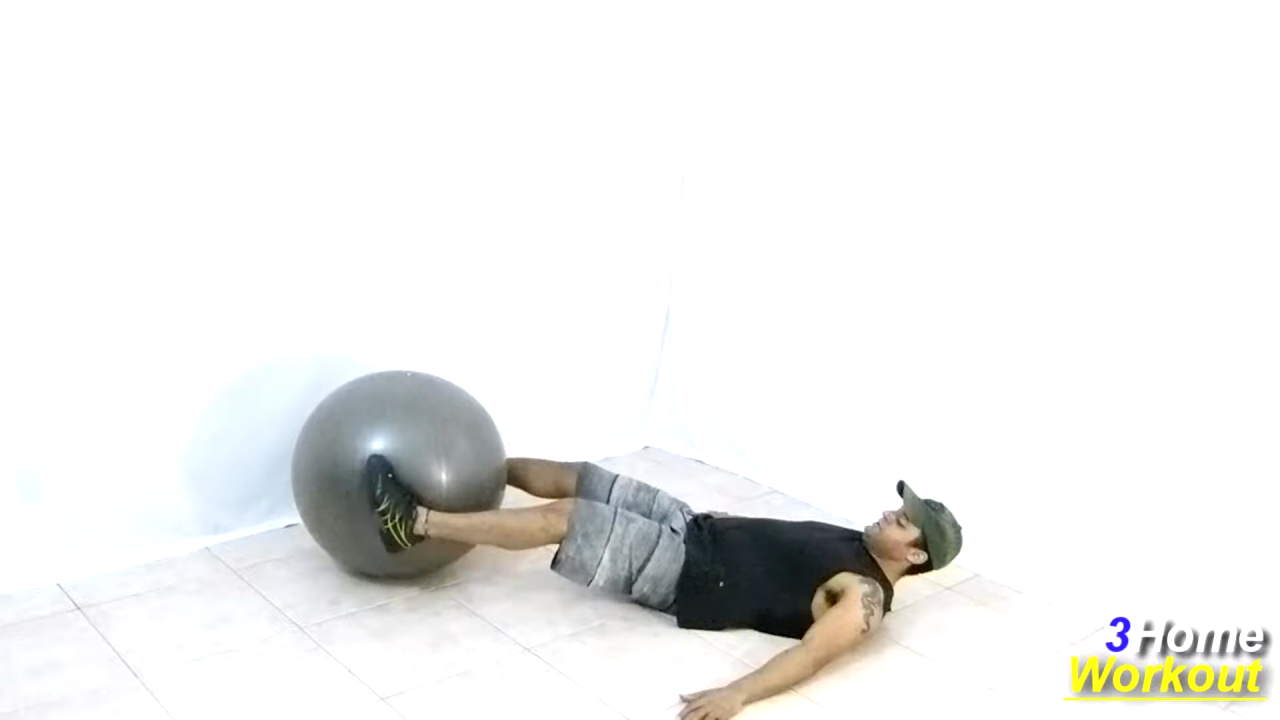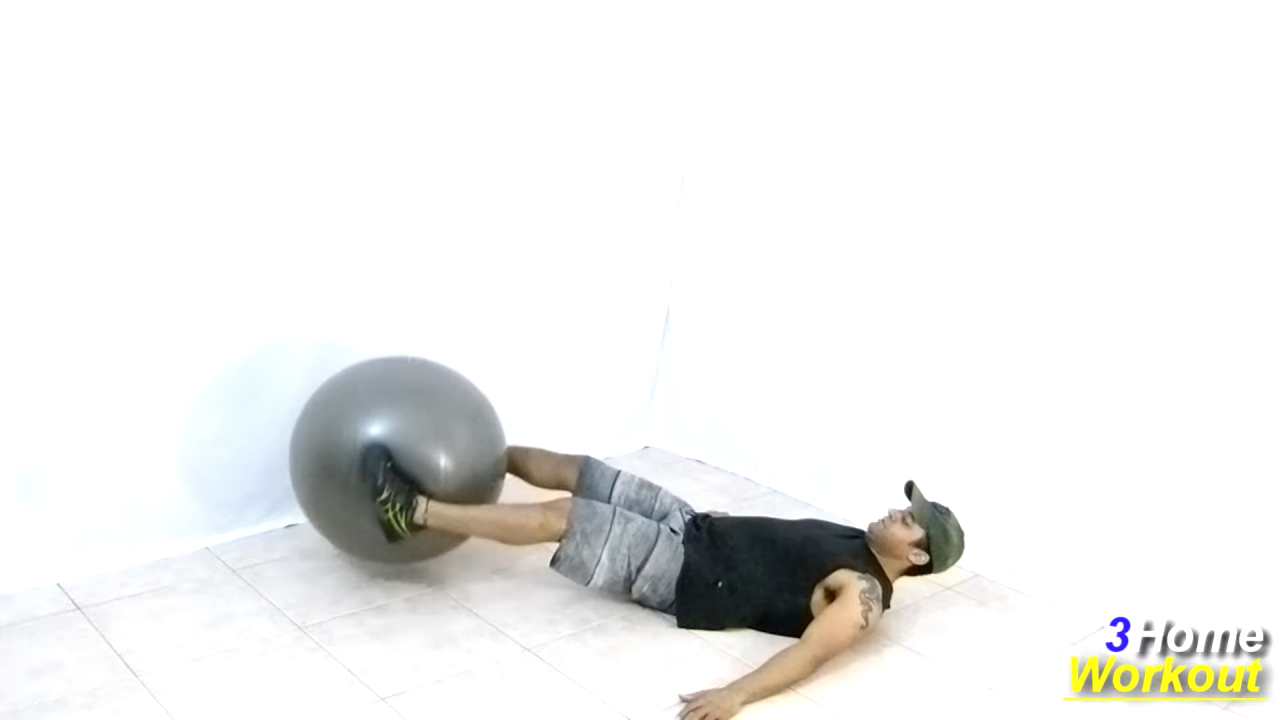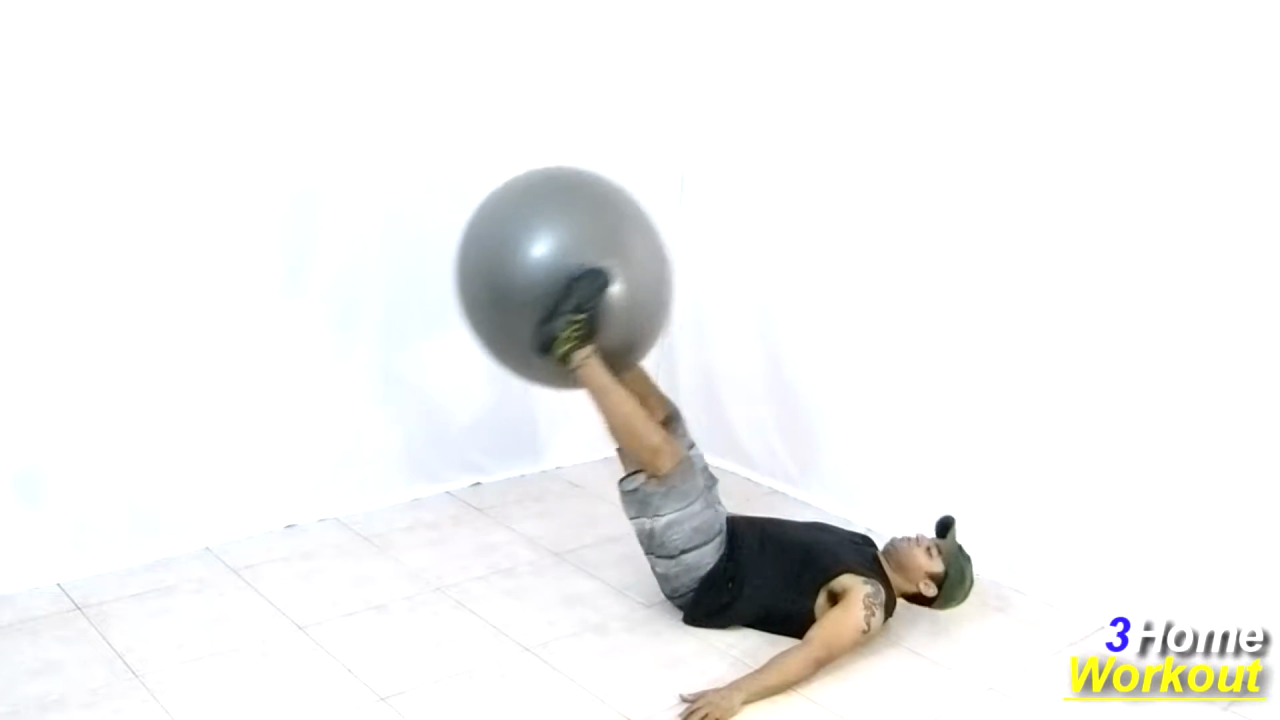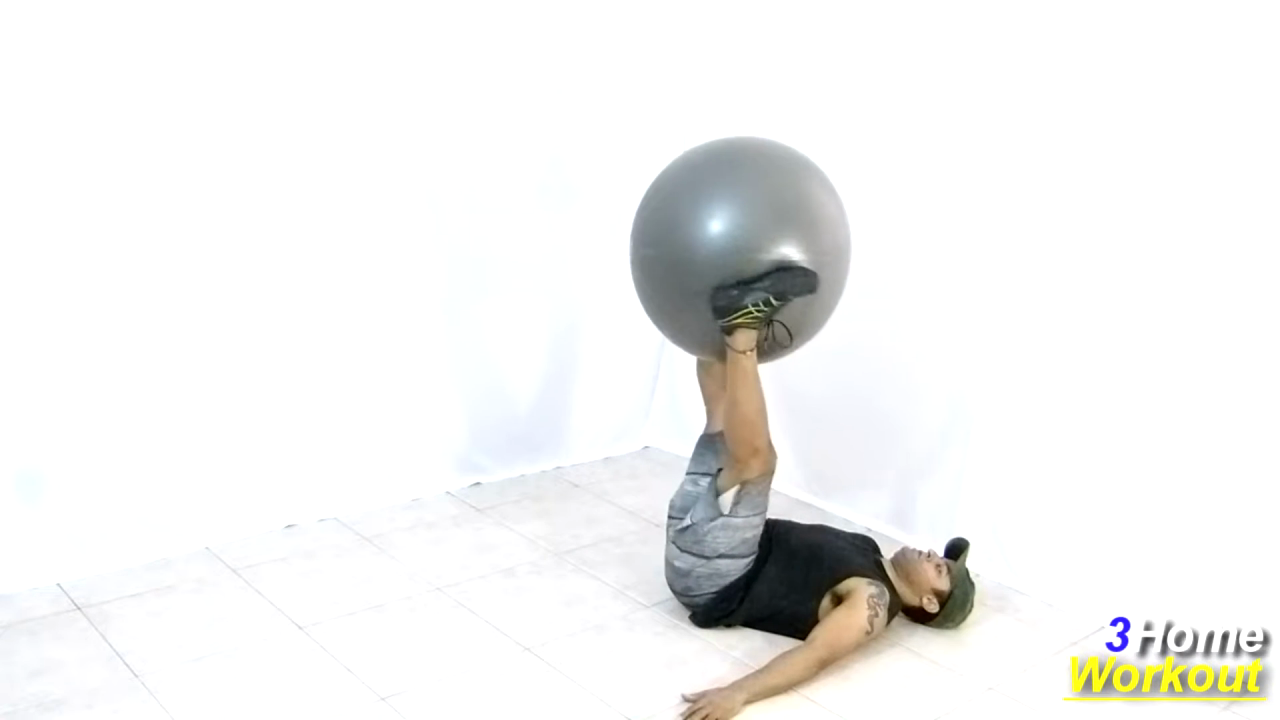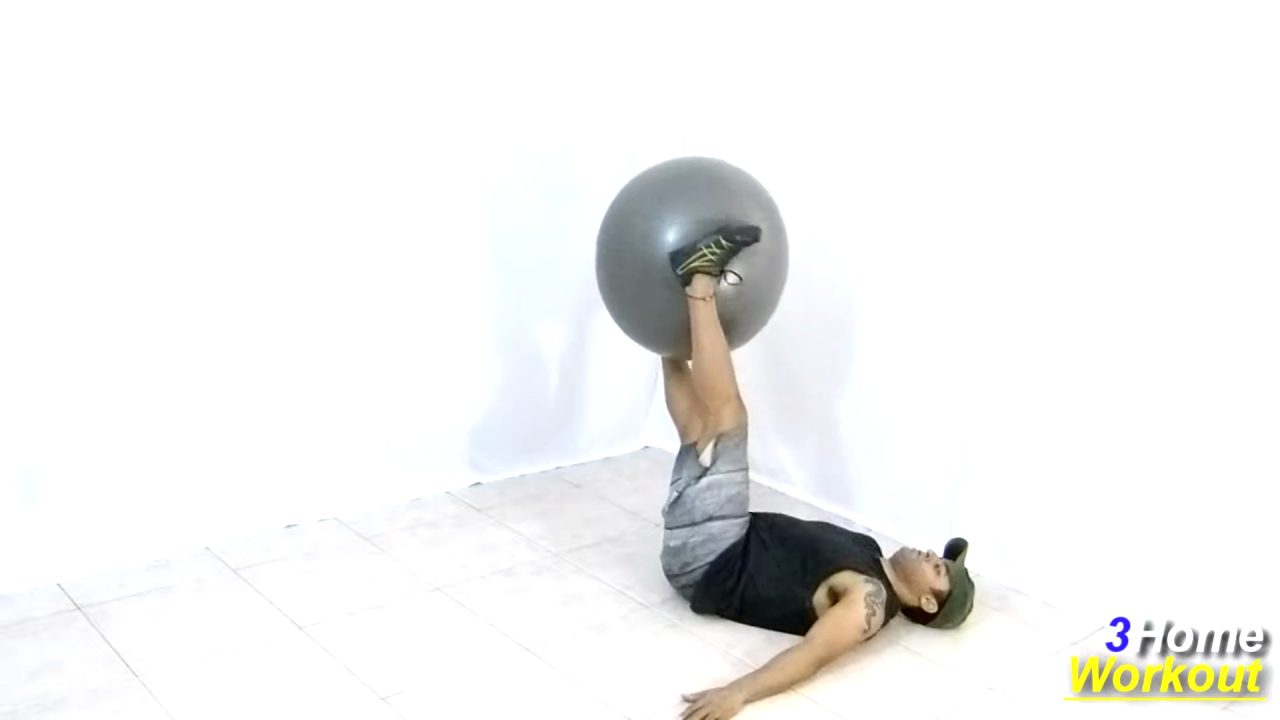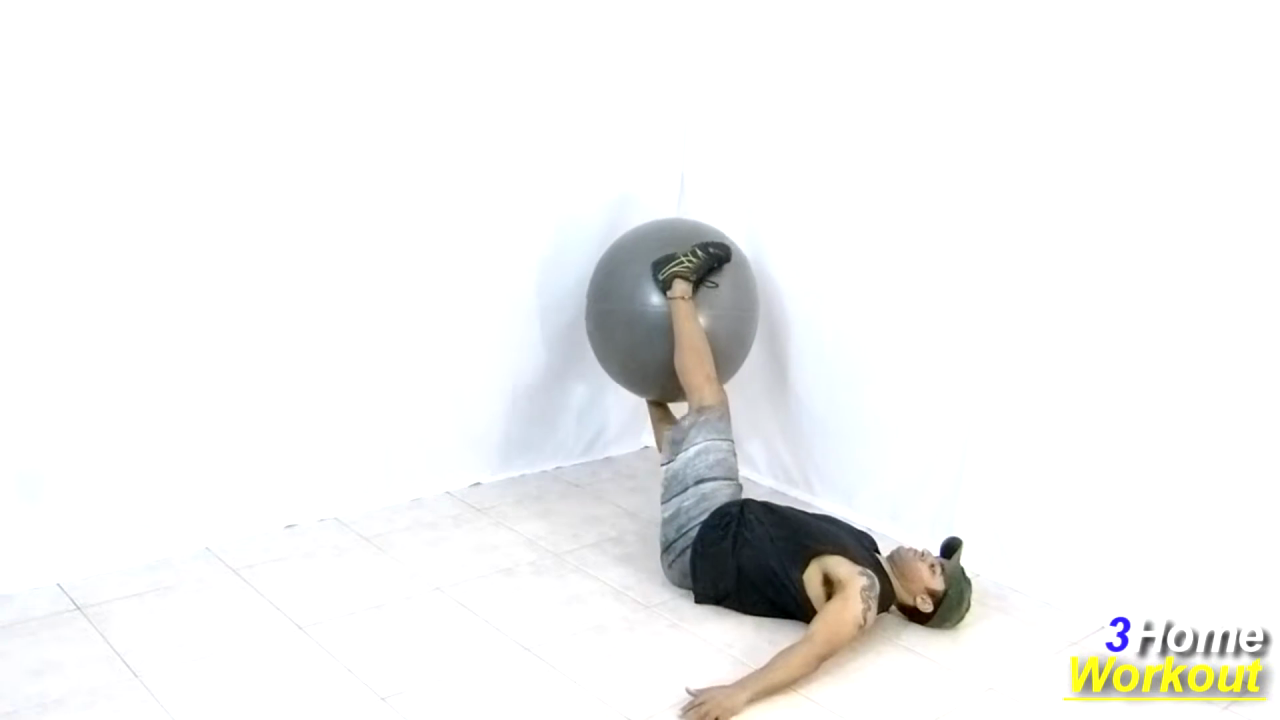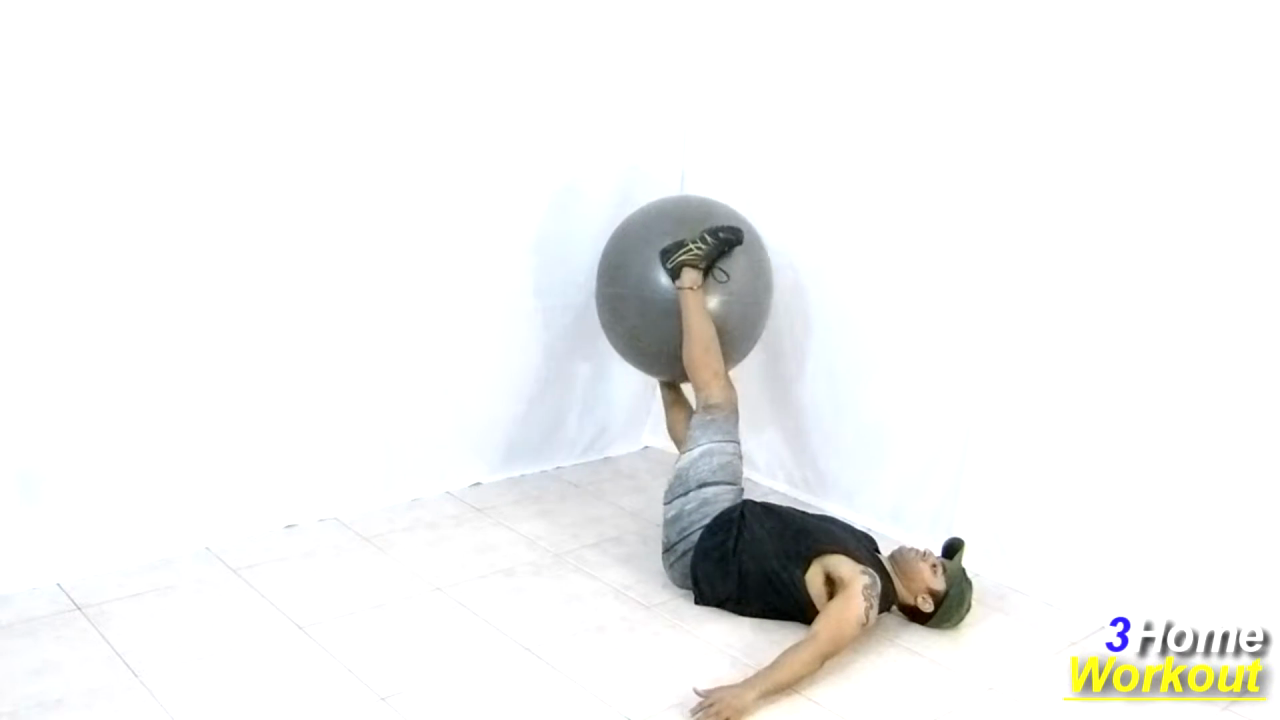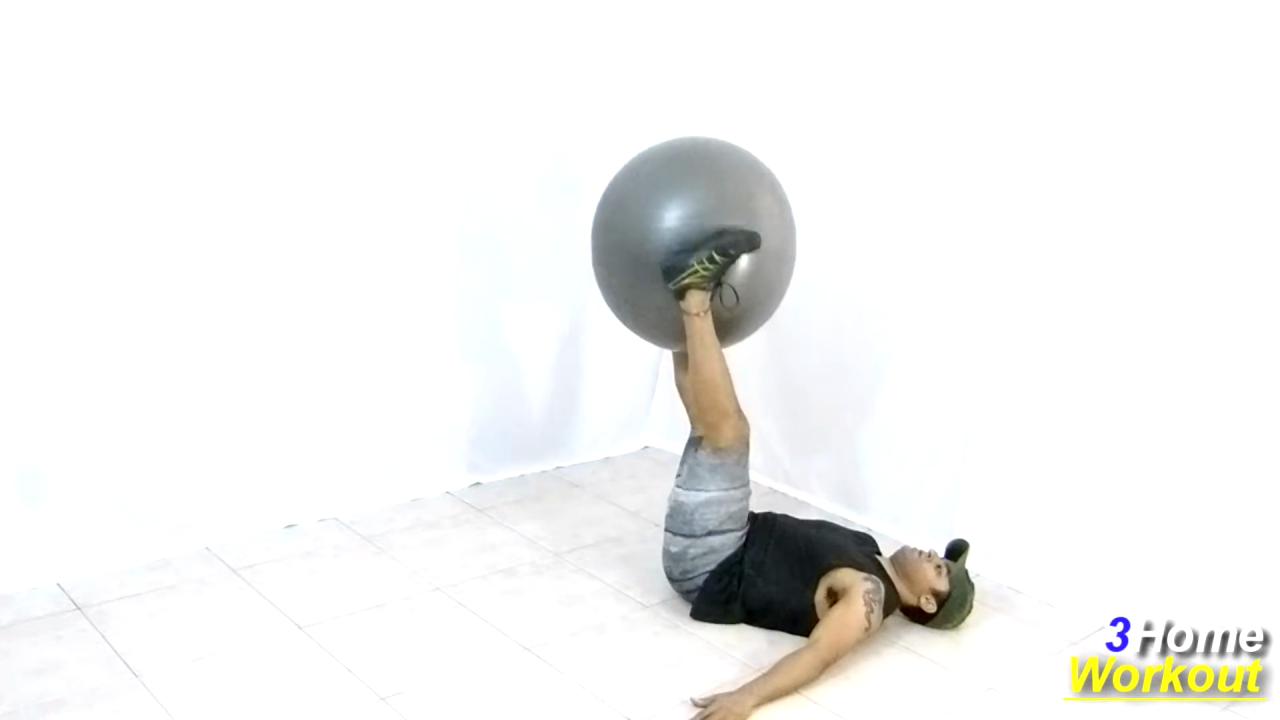
dt=0.5s
person 1, frame 1
left shoulder: (865, 596)
right shoulder: (851, 542)
left elbow: (812, 653)
right wrist: (712, 519)
left hip: (690, 576)
right hip: (693, 531)
left knee: (560, 519)
right knee: (574, 478)
left ankle: (415, 522)
person 1, frame 2
left shoulder: (863, 594)
right shoulder: (853, 542)
left elbow: (811, 652)
right wrist: (665, 505)
left hip: (689, 576)
right hip: (695, 530)
left knee: (559, 517)
right knee: (577, 470)
left ankle: (417, 511)
person 1, frame 3
left shoulder: (866, 602)
right shoulder: (859, 548)
left elbow: (810, 655)
left hip: (707, 581)
right hip: (725, 541)
left knee: (662, 453)
right knee: (663, 420)
left ankle: (575, 349)
right ankle: (580, 340)
person 1, frame 4
left shoulder: (872, 603)
right shoulder: (865, 552)
left elbow: (815, 655)
left hip: (708, 581)
right hip: (701, 539)
left knee: (754, 457)
right knee: (726, 420)
left ankle: (744, 328)
right ankle: (741, 323)
person 1, frame 5
left shoulder: (869, 600)
right shoulder: (868, 553)
left elbow: (814, 652)
left hip: (708, 566)
right hip: (716, 554)
left knee: (726, 423)
left ankle: (700, 280)
person 1, frame 6
left shoulder: (863, 592)
right shoulder: (864, 552)
left elbow: (813, 651)
left hip: (701, 540)
right hip: (712, 537)
left knee: (708, 402)
left ankle: (680, 284)
person 1, frame 7
left shoulder: (865, 591)
right shoulder: (867, 552)
left elbow: (816, 650)
left hip: (703, 544)
right hip: (714, 538)
left knee: (717, 400)
person 1, frame 8
left shoulder: (869, 597)
right shoulder: (866, 552)
left elbow: (819, 655)
left hip: (708, 573)
right hip: (739, 546)
left knee: (727, 431)
right knee: (714, 429)
left ankle: (696, 292)
